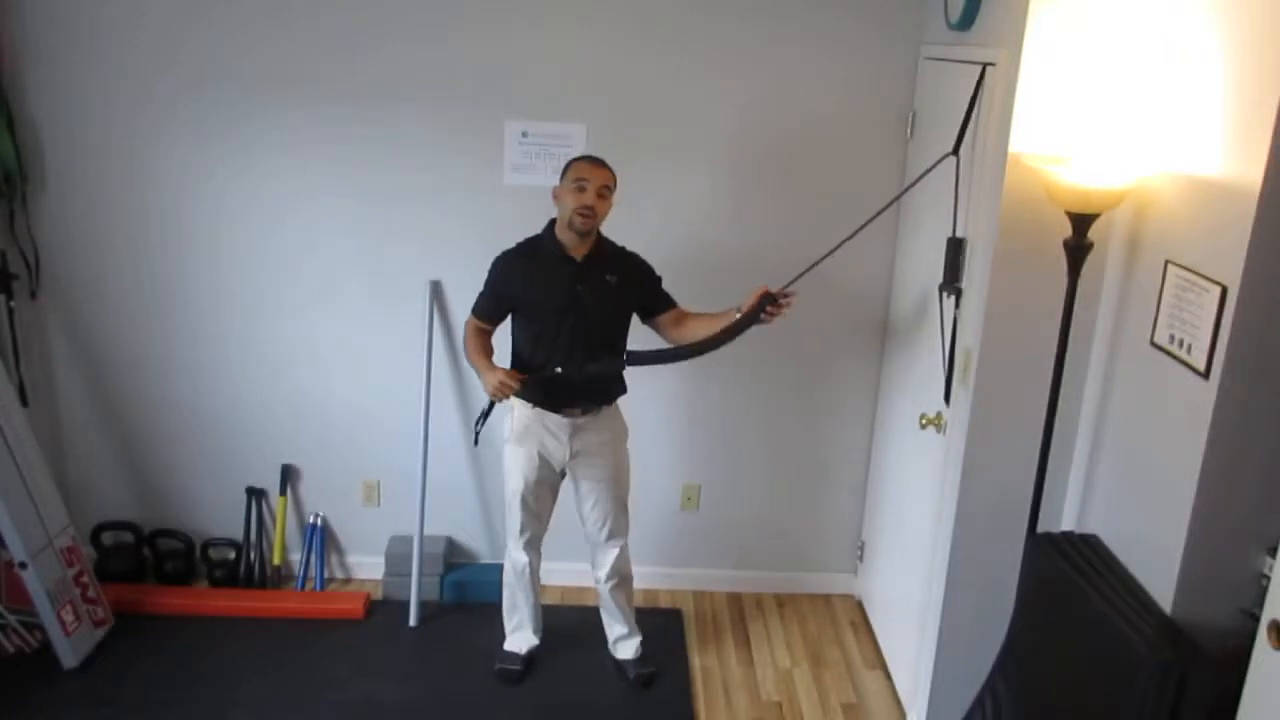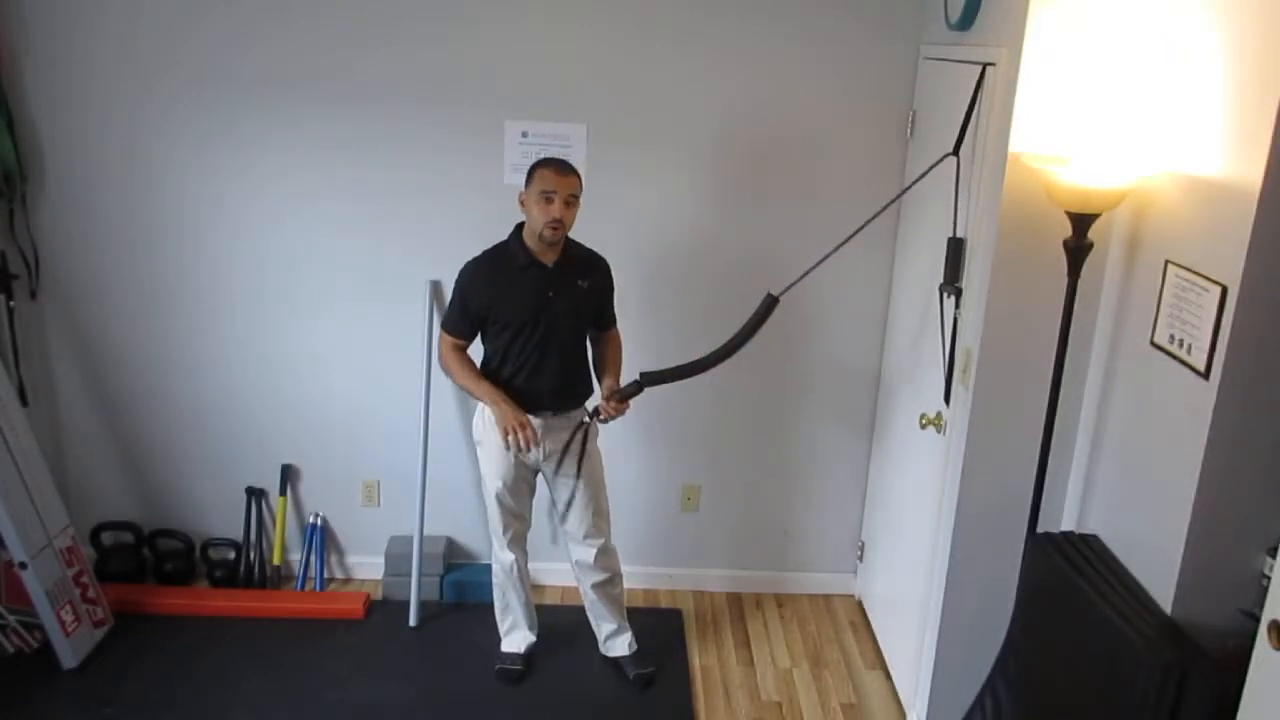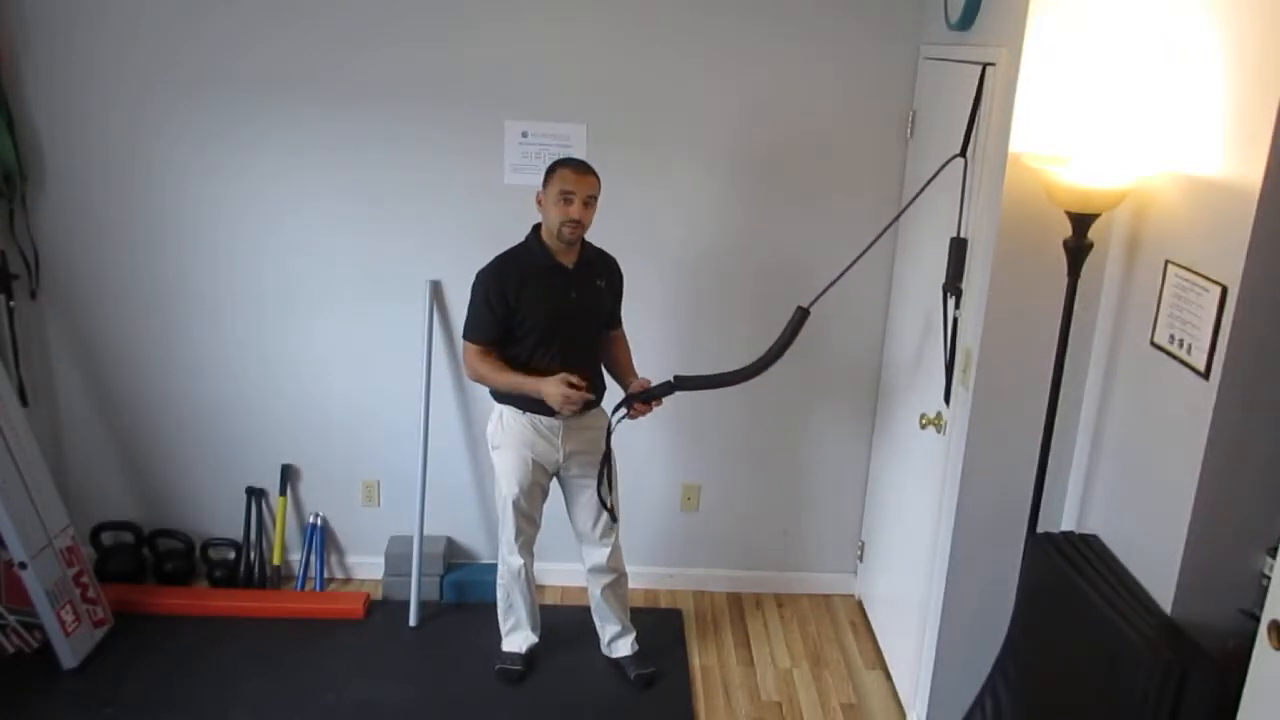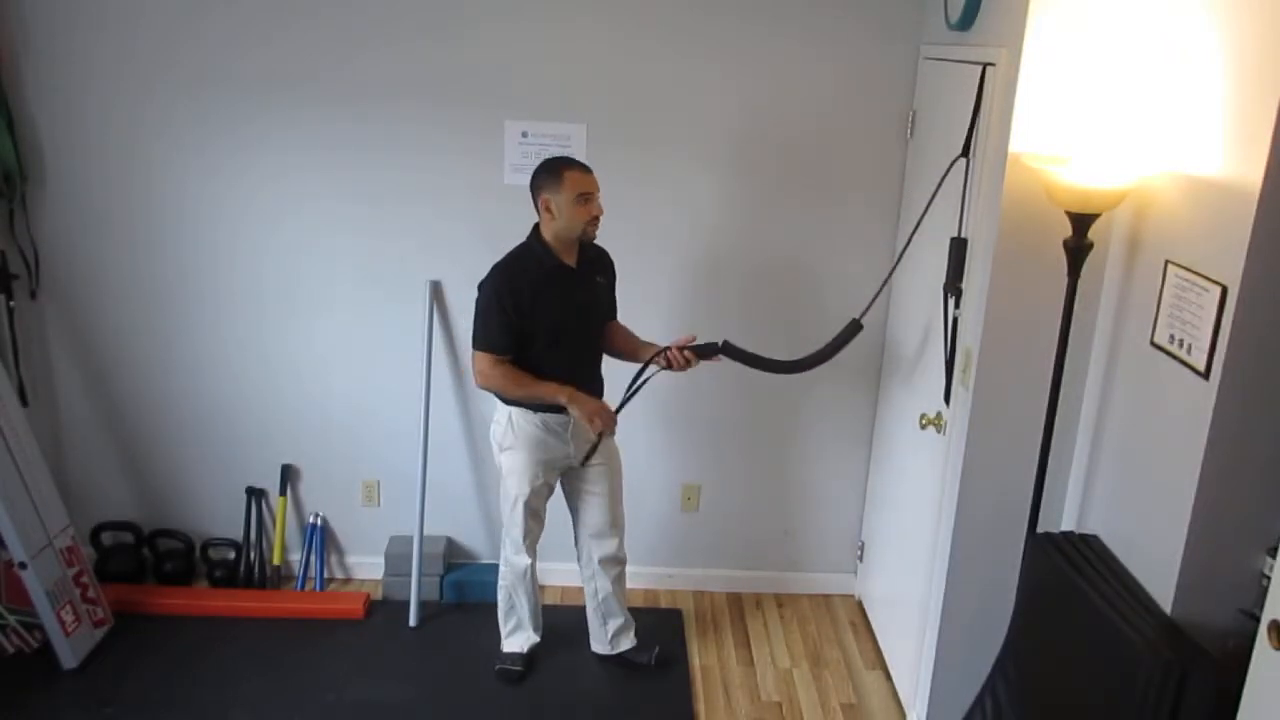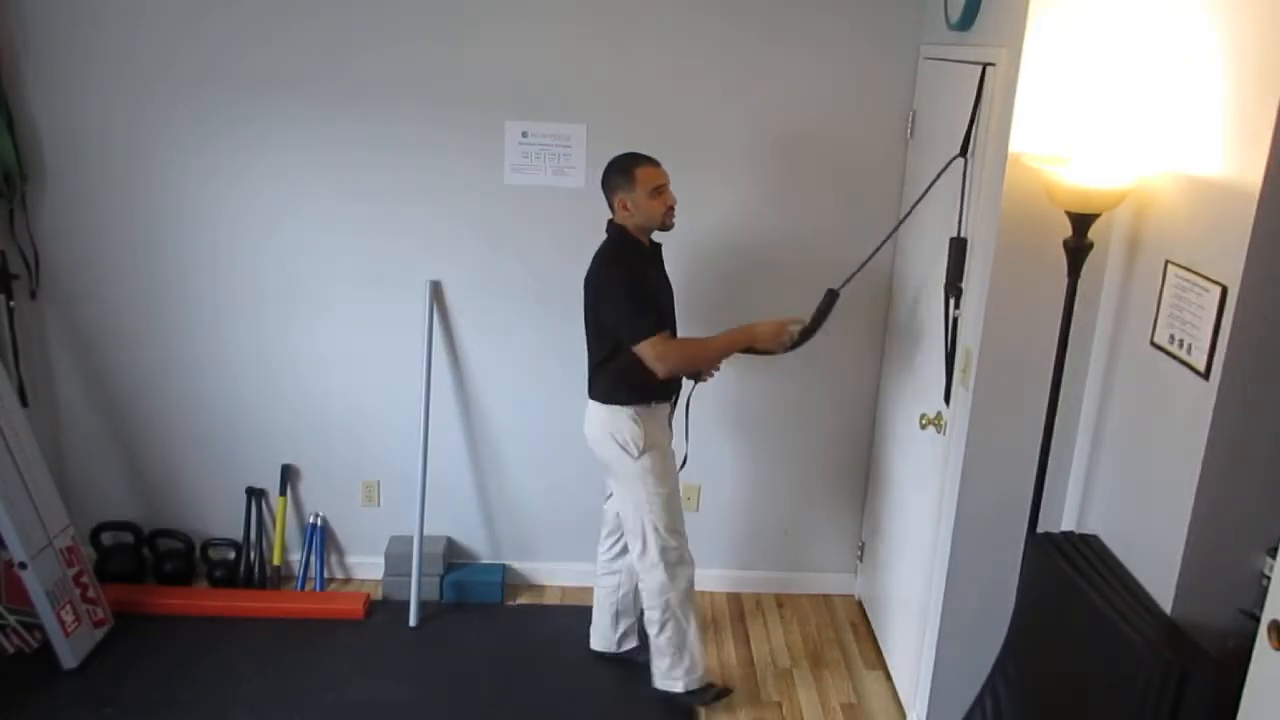
dt=1s
person 1, frame 1
left shoulder: (628, 269)
right shoulder: (516, 263)
left elbow: (677, 327)
right elbow: (475, 328)
left wrist: (742, 316)
right wrist: (485, 368)
left hip: (600, 424)
right hip: (531, 422)
left knee: (610, 541)
right knee: (523, 540)
left ankle: (624, 644)
right ankle: (518, 639)
person 1, frame 2
left shoulder: (593, 269)
right shoulder: (483, 272)
left elbow: (606, 336)
right elbow: (450, 351)
left wrist: (610, 385)
right wrist: (499, 405)
left hip: (572, 423)
right hip: (504, 426)
left knee: (592, 541)
right knee: (508, 544)
left ankle: (618, 642)
right ankle: (516, 639)
person 1, frame 3
left shoulder: (605, 269)
right shoulder: (502, 274)
right elbow: (475, 361)
left wrist: (629, 380)
right wrist: (540, 386)
left hip: (589, 426)
right hip: (522, 426)
left knee: (602, 543)
right knee: (516, 545)
left ankle: (619, 642)
right ankle: (517, 640)
person 1, frame 4
left shoulder: (599, 263)
right shoulder: (508, 279)
right elbow: (487, 372)
left wrist: (656, 352)
right wrist: (569, 397)
left hip: (590, 423)
right hip: (529, 427)
left knee: (603, 541)
right knee: (520, 546)
left ankle: (614, 639)
right ankle: (517, 641)
person 1, frame 5
left shoulder: (641, 252)
right shoulder: (616, 268)
right elbow: (663, 358)
left wrist: (689, 360)
right wrist: (752, 335)
left hip: (638, 415)
right hip: (627, 421)
left knee: (624, 536)
right knee: (665, 553)
left ankle: (611, 639)
right ankle: (681, 676)
